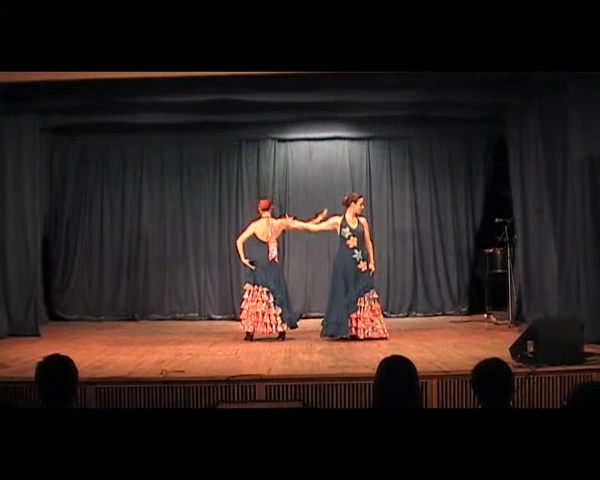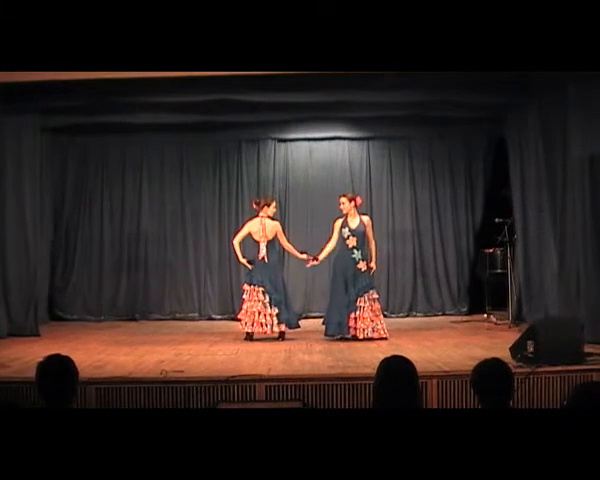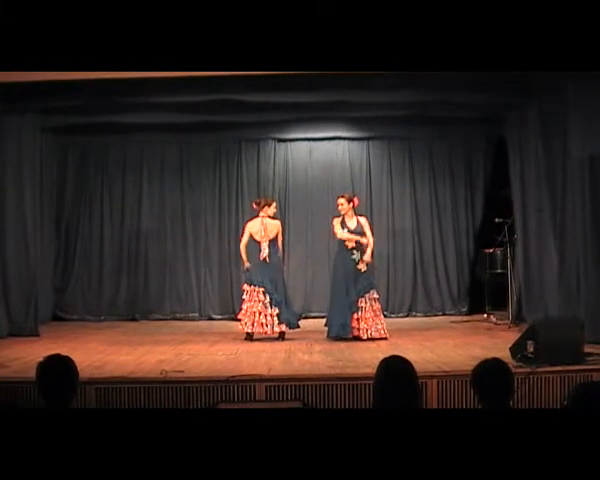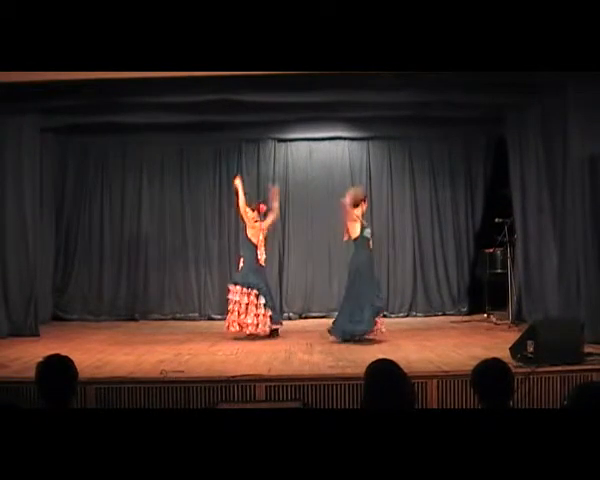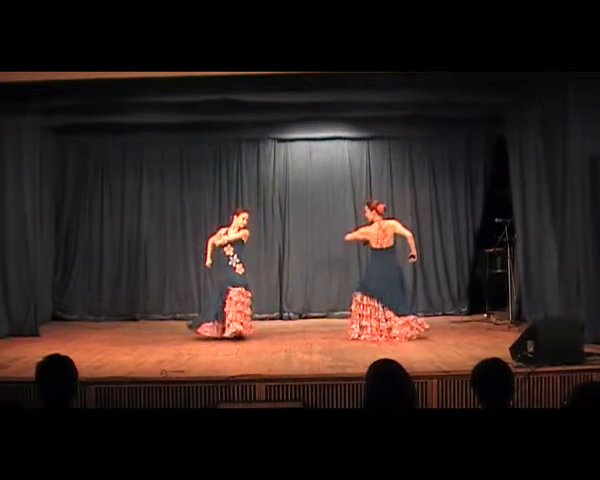
dt=1s
person 1, frame 1
left shoulder: (363, 221)
right shoulder: (338, 221)
left elbow: (368, 242)
right elbow: (315, 227)
left wrist: (372, 262)
right wrist: (295, 223)
left hip: (361, 264)
right hip: (344, 263)
left knee: (363, 296)
right knee: (344, 296)
left ankle: (364, 330)
right ankle: (344, 330)
person 1, frame 2
left shoulder: (365, 220)
right shoulder: (339, 222)
left elbow: (371, 241)
right elbow: (332, 242)
left wrist: (373, 260)
right wrist: (319, 258)
left hip: (360, 264)
right hip: (343, 263)
left knee: (363, 295)
right knee: (343, 296)
left ankle: (365, 331)
right ankle: (345, 330)
person 1, frame 3
left shoulder: (362, 220)
right shoulder: (337, 221)
left elbow: (370, 238)
right elbow: (340, 235)
left wrist: (368, 252)
right wrist: (359, 238)
left hip: (360, 263)
right hip: (343, 262)
left knee: (364, 295)
right knee: (344, 295)
left ankle: (364, 331)
right ankle: (345, 331)
person 1, frame 4
left shoulder: (356, 218)
right shoulder: (353, 217)
left elbow: (349, 209)
right elbow: (346, 206)
left wrist: (352, 197)
right wrist: (348, 198)
left hip: (365, 261)
right hip: (361, 261)
left knee: (365, 295)
right knee: (361, 295)
left ankle: (359, 330)
right ankle: (354, 331)
person 1, frame 5
left shoulder: (367, 230)
right shoulder: (392, 224)
left elbow: (347, 237)
right elbow: (409, 235)
right wrist: (413, 251)
left hip: (375, 269)
right hip: (392, 267)
left knee: (369, 300)
right knee: (396, 299)
left ankle: (370, 331)
right ankle: (402, 330)
person 2, frame 1
left shoulder: (255, 225)
right shoulder: (279, 223)
left elbow: (239, 241)
left wrist: (243, 258)
right wrist: (317, 219)
left hip: (258, 266)
right hip: (274, 266)
left knee: (254, 298)
right knee: (277, 296)
left ankle: (250, 332)
right ankle: (281, 331)
person 2, frame 2
left shoulder: (251, 224)
right shoulder: (275, 225)
left elbow: (235, 241)
right elbow: (285, 244)
left wrist: (241, 258)
right wrist: (300, 256)
left hip: (257, 264)
right hip: (272, 264)
left knee: (253, 297)
right knee: (276, 295)
left ankle: (250, 332)
right ankle: (281, 331)
person 2, frame 3
left shoulder: (250, 224)
right shoulder: (276, 224)
left elbow: (242, 245)
right elbow: (280, 246)
left wrist: (246, 262)
right wrist: (277, 259)
left hip: (256, 265)
right hip: (273, 264)
left knee: (254, 297)
right knee: (277, 295)
left ankle: (250, 332)
right ankle: (281, 331)
person 2, frame 4
left shoulder: (251, 226)
right shoulder: (263, 226)
left elbow: (242, 207)
right elbow: (273, 214)
left wrist: (239, 187)
right wrist: (275, 196)
left hip: (248, 268)
right hip: (258, 267)
left knee: (245, 296)
right knee: (261, 294)
left ankle: (252, 327)
right ankle: (272, 327)
person 2, frame 5
left shoulder: (244, 232)
right shoulder: (223, 231)
left elbow: (232, 237)
right elbow: (211, 241)
left wrist: (221, 240)
right wrist: (209, 258)
left hip: (237, 271)
right hip: (225, 270)
left knee: (238, 297)
right knee: (224, 297)
left ankle: (236, 329)
right ankle: (224, 329)
